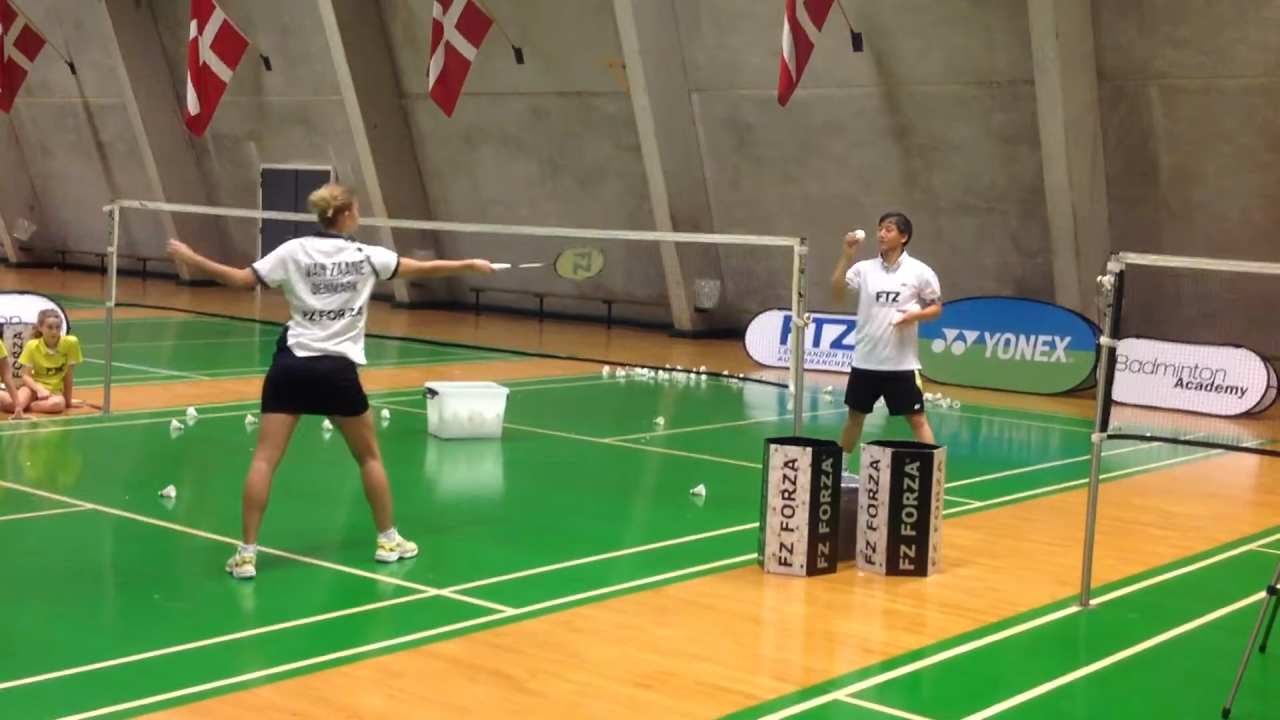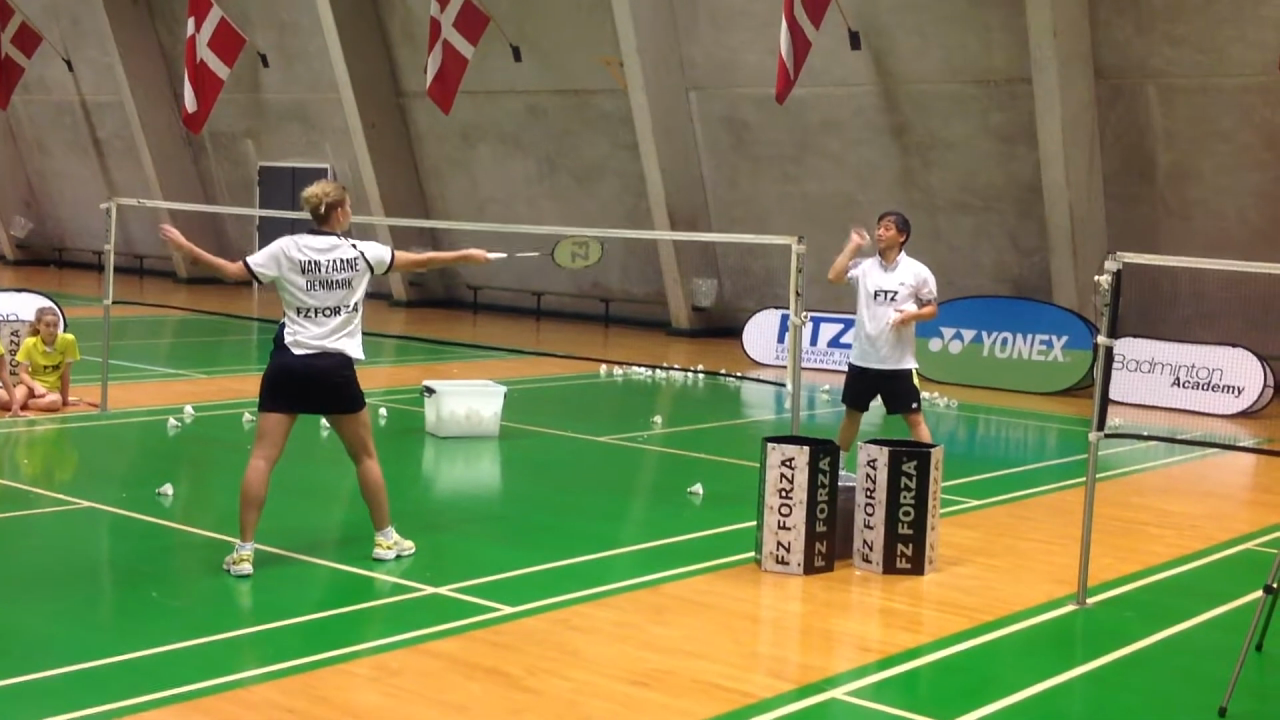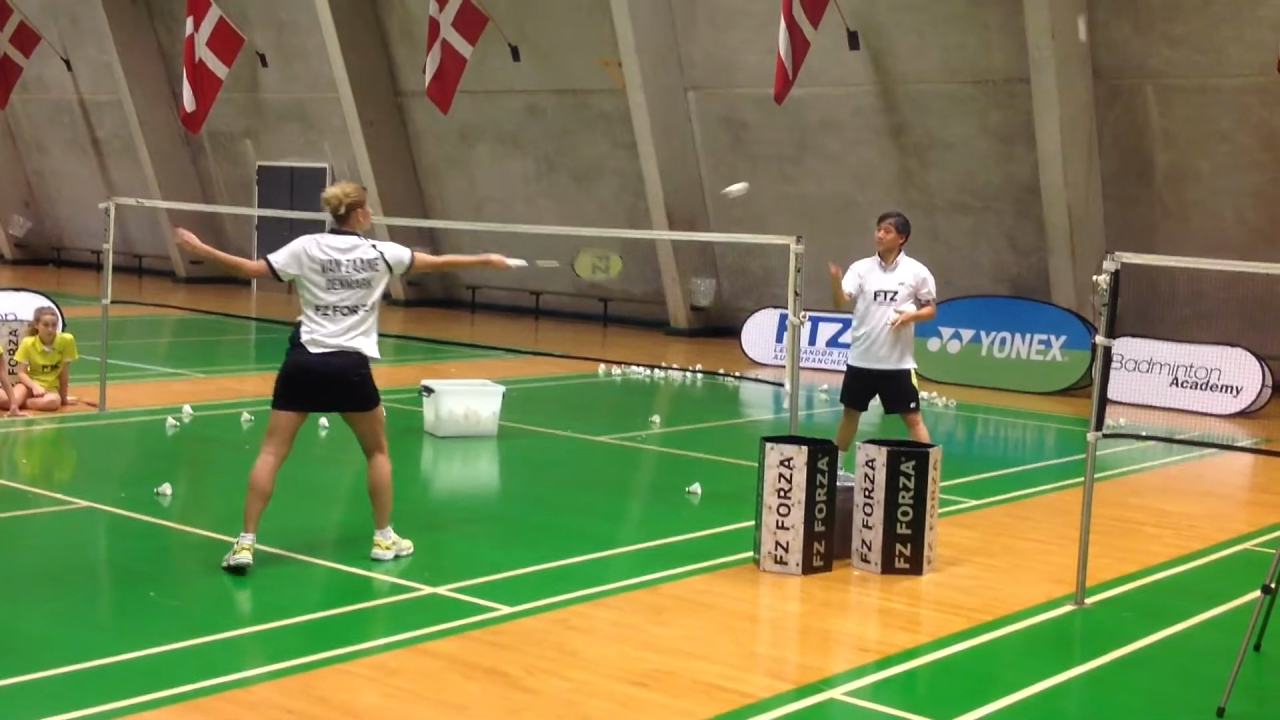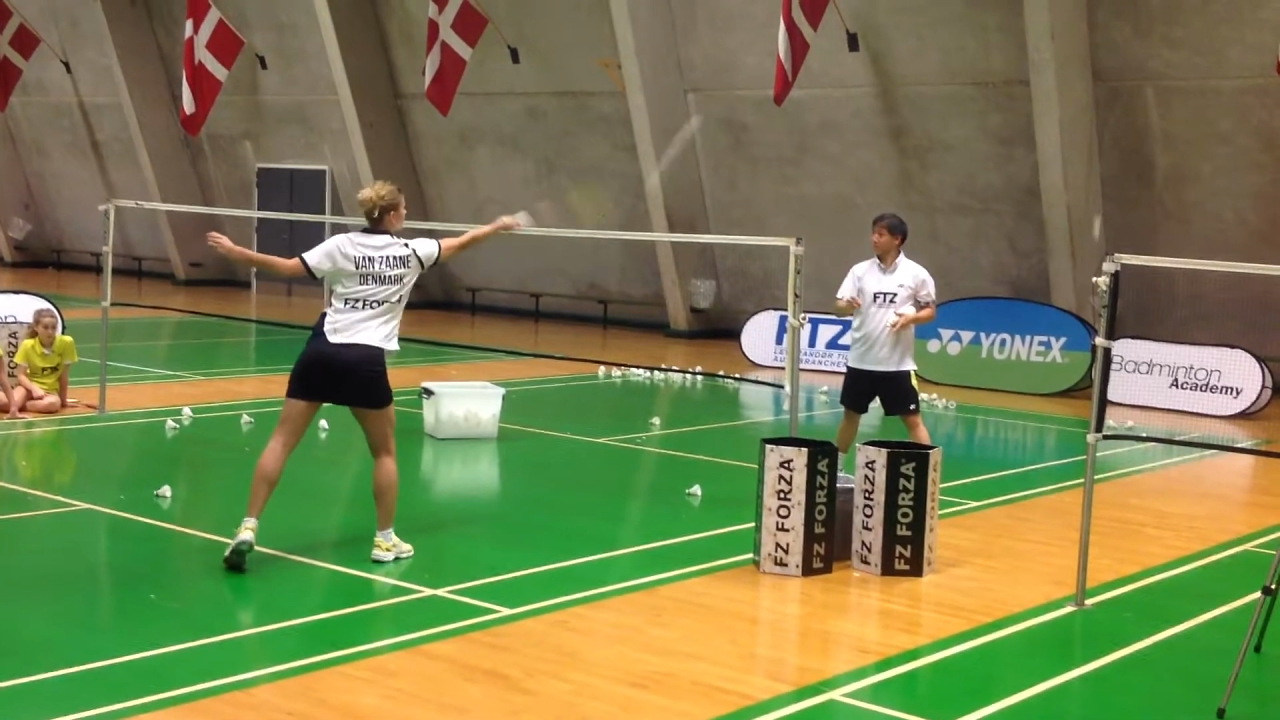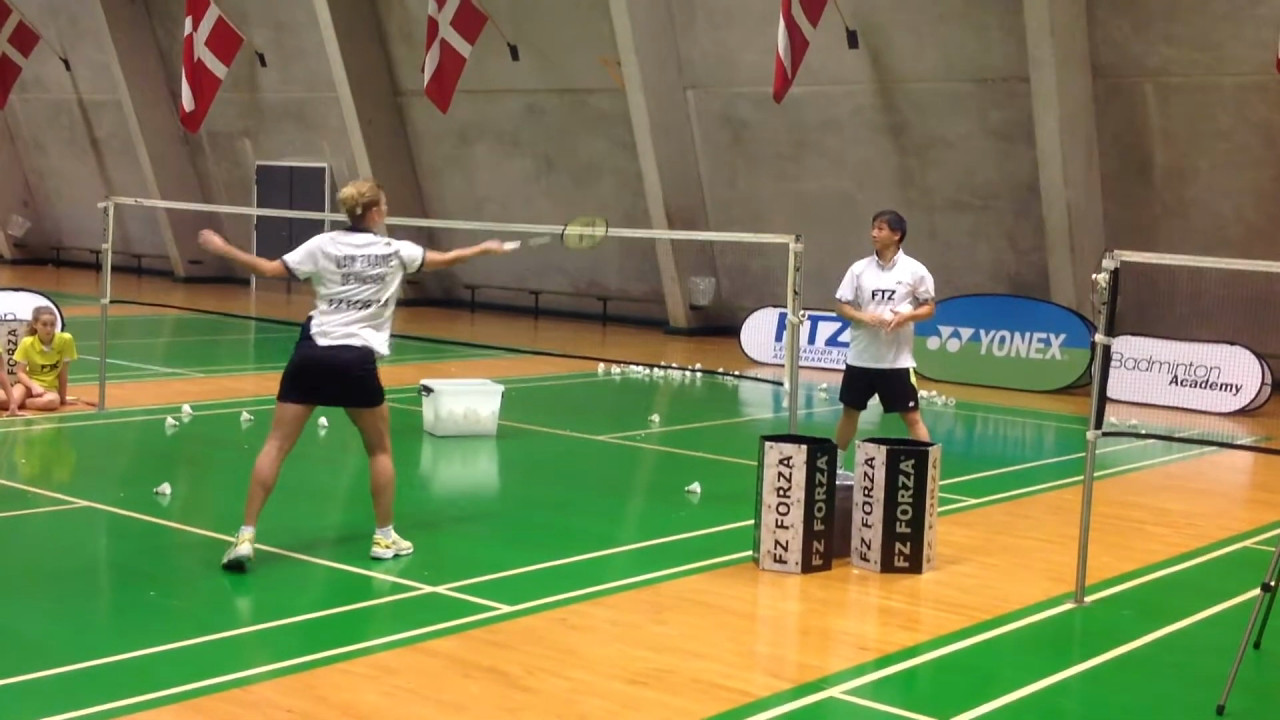
dt=0.3s
person 1, frame 1
left shoulder: (293, 251)
right shoulder: (367, 257)
left elbow: (240, 279)
right elbow: (424, 268)
left wrist: (192, 259)
right wrist: (469, 265)
left hip: (291, 366)
right hip: (338, 371)
left knee: (265, 459)
right knee: (369, 456)
left ankle: (247, 553)
right ankle: (389, 539)
person 1, frame 2
left shoulder: (286, 249)
right shoulder: (361, 252)
left elbow: (231, 272)
right elbow: (420, 260)
left wrist: (184, 246)
right wrist: (466, 255)
left hip: (288, 365)
right hip: (335, 368)
left knee: (263, 457)
right knee: (365, 455)
left ankle: (244, 551)
right ankle: (386, 538)
person 1, frame 3
left shoulder: (307, 247)
right shoulder: (380, 253)
left elbow: (252, 269)
right elbow: (438, 262)
left wrist: (203, 250)
right wrist: (486, 260)
left hip: (302, 362)
right hip: (348, 366)
left knee: (272, 453)
right knee: (377, 451)
left ankle: (244, 543)
right ankle: (384, 538)
person 1, frame 4
left shoulder: (342, 245)
right shoulder: (412, 251)
left elbow: (288, 268)
right elbow: (460, 241)
left wrist: (234, 251)
right wrist: (498, 226)
left hip: (321, 353)
right hip: (366, 361)
left knee: (281, 441)
right knee: (384, 452)
left ankle: (248, 528)
right ankle: (385, 540)
person 1, frame 5
left shoulder: (323, 244)
right shoulder: (394, 252)
left elbow: (270, 270)
right elbow: (445, 259)
left wrist: (224, 250)
right wrist: (486, 248)
left hip: (311, 356)
right hip: (357, 361)
left knee: (275, 446)
right knee: (379, 450)
left ankle: (245, 537)
right ankle: (385, 536)
person 2, frame 1
left shoulder: (920, 272)
right shoulder: (864, 269)
left elbow: (936, 308)
right elbow: (836, 294)
left wrist: (915, 314)
right wrist: (847, 254)
left hip: (902, 363)
right hip: (865, 360)
left knee: (917, 418)
right knee: (855, 415)
person 2, frame 2
left shoulder: (918, 271)
right shoulder: (863, 266)
left elbow: (932, 308)
right elbow: (834, 277)
left wrist: (913, 314)
right wrist: (853, 245)
left hip: (899, 362)
right hip: (863, 359)
left knee: (914, 418)
right knee: (852, 414)
right ankle: (837, 467)
person 2, frame 3
left shoulder: (917, 272)
right shoulder: (861, 268)
left elbow: (931, 308)
right elbow: (841, 302)
left wrist: (912, 315)
right wrist: (836, 284)
left hip: (898, 362)
right hip: (861, 359)
left knee: (912, 418)
right knee: (850, 413)
right ankle: (836, 467)
person 2, frame 4
left shoulder: (916, 273)
right shoulder: (860, 270)
left elbow: (930, 310)
right elbow: (840, 308)
left wrist: (911, 317)
right wrist: (846, 304)
left hip: (898, 363)
right hip: (861, 361)
left knee: (912, 419)
right knee: (850, 415)
right ankle: (836, 469)
person 2, frame 5
left shoulder: (915, 270)
right shoulder: (859, 268)
left elbow: (929, 308)
right elbow: (842, 306)
left wrist: (908, 315)
right wrist: (864, 317)
left hip: (897, 360)
right hip: (860, 358)
left knee: (911, 416)
right knee: (850, 412)
right ankle: (835, 465)
